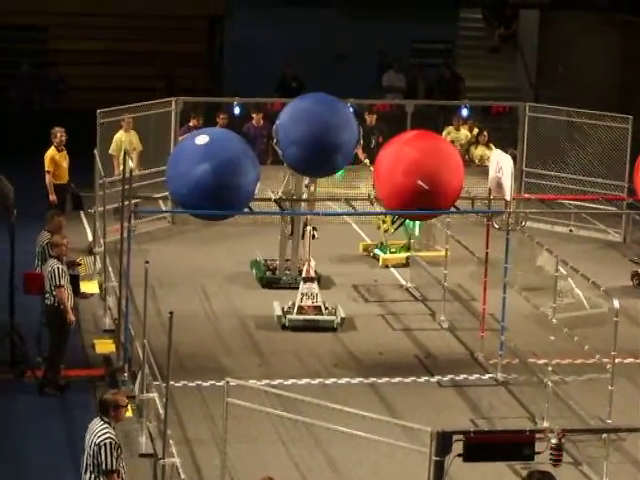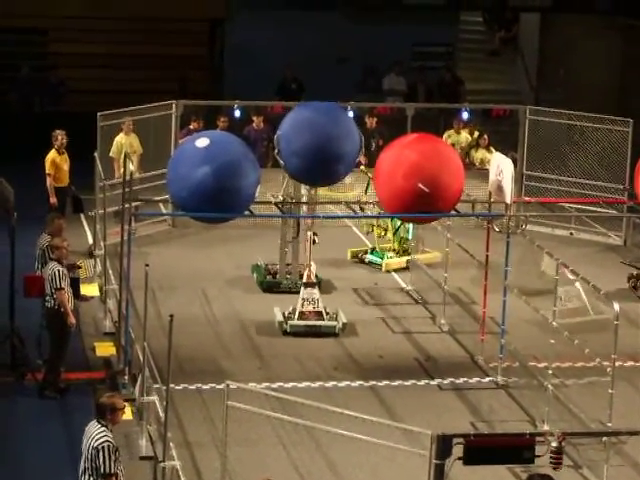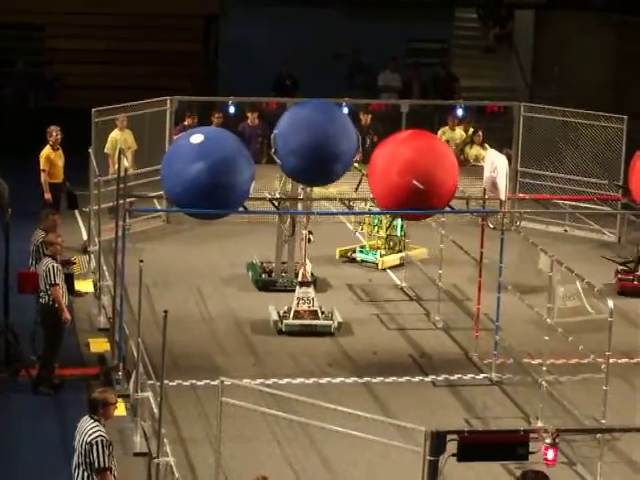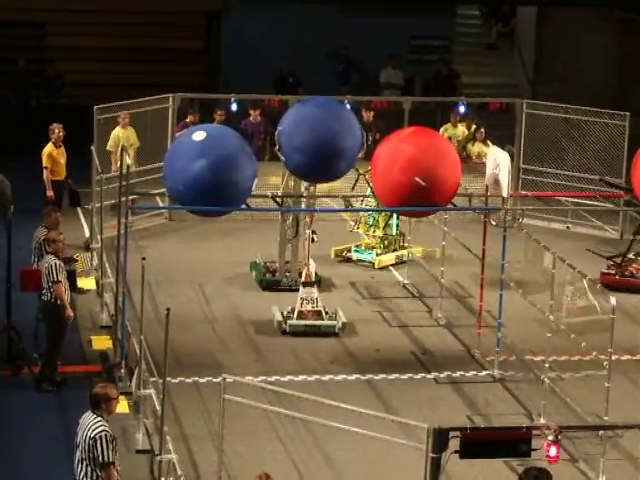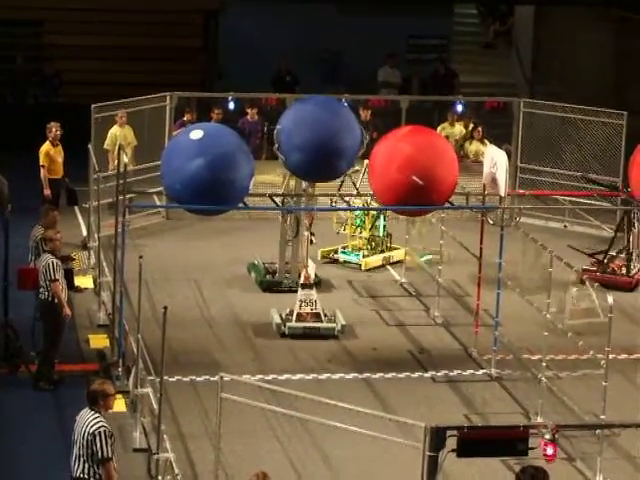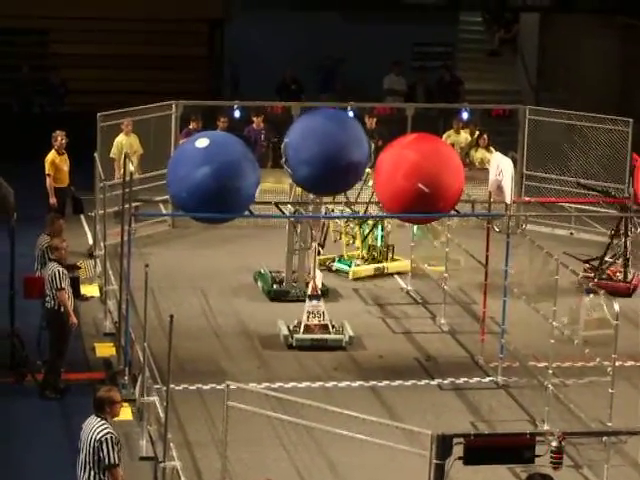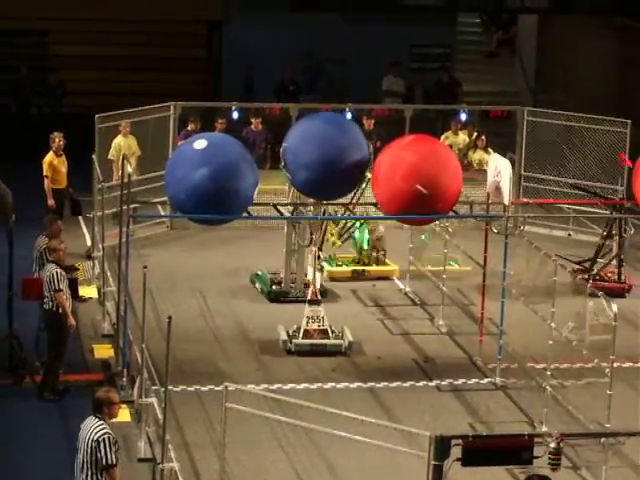
dt=0.2s
person 1, frame 1
left shoulder: (52, 263)
right shoulder: (57, 267)
right elbow: (60, 292)
right wrist: (69, 313)
left hip: (53, 308)
right hip: (58, 310)
left knee: (57, 346)
right knee: (57, 348)
left ankle: (53, 380)
right ankle: (46, 383)
person 1, frame 2
left shoulder: (52, 266)
right shoulder: (58, 270)
right elbow: (61, 294)
right wrist: (70, 315)
left hip: (53, 311)
right hip: (58, 313)
left knee: (57, 349)
right knee: (58, 350)
left ankle: (54, 382)
right ankle: (46, 386)
person 1, frame 3
left shoulder: (45, 262)
right shoulder: (52, 266)
right elbow: (55, 290)
right wrist: (65, 311)
left hip: (47, 306)
right hip: (53, 309)
left knee: (51, 345)
right knee: (52, 346)
left ankle: (48, 378)
right ankle: (41, 382)
person 1, frame 4
left shoulder: (47, 259)
right shoulder: (54, 263)
right elbow: (58, 288)
right wrist: (67, 308)
left hip: (49, 304)
right hip: (55, 306)
left knee: (54, 342)
right knee: (55, 344)
left ankle: (50, 376)
right ankle: (43, 379)
person 1, frame 5
left shoulder: (44, 258)
right shoulder: (52, 261)
right elbow: (55, 286)
right wrist: (65, 306)
left hip: (46, 302)
right hip: (52, 305)
left knee: (51, 341)
right knee: (52, 342)
left ankle: (47, 374)
right ankle: (40, 378)
person 1, frame 6
left shoulder: (51, 267)
right shoulder: (58, 270)
right elbow: (61, 295)
right wrist: (71, 315)
left hip: (53, 311)
right hip: (58, 313)
left knee: (57, 350)
right knee: (58, 351)
left ankle: (54, 383)
right ankle: (47, 387)
person 1, frame 7
left shoulder: (50, 268)
right shoulder: (56, 272)
right elbow: (59, 296)
right wrist: (69, 316)
left hip: (51, 312)
right hip: (57, 315)
left knee: (55, 351)
right knee: (56, 352)
left ankle: (52, 385)
right ankle: (45, 388)
